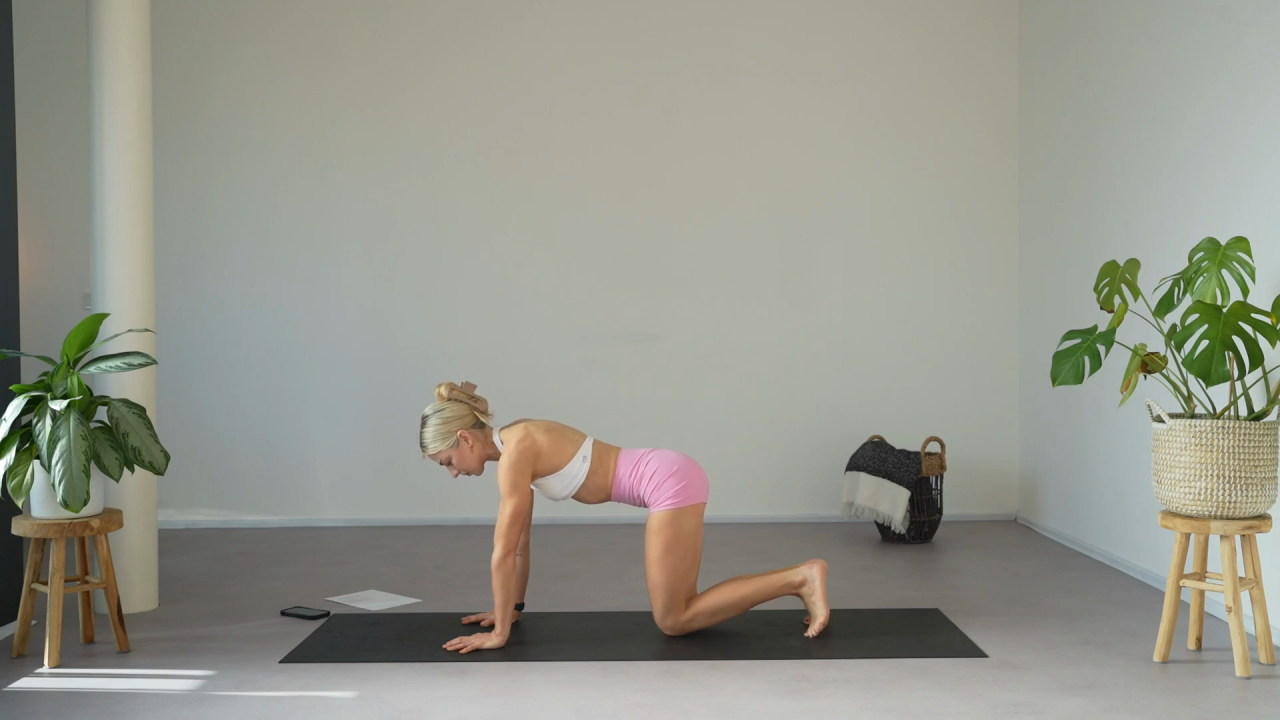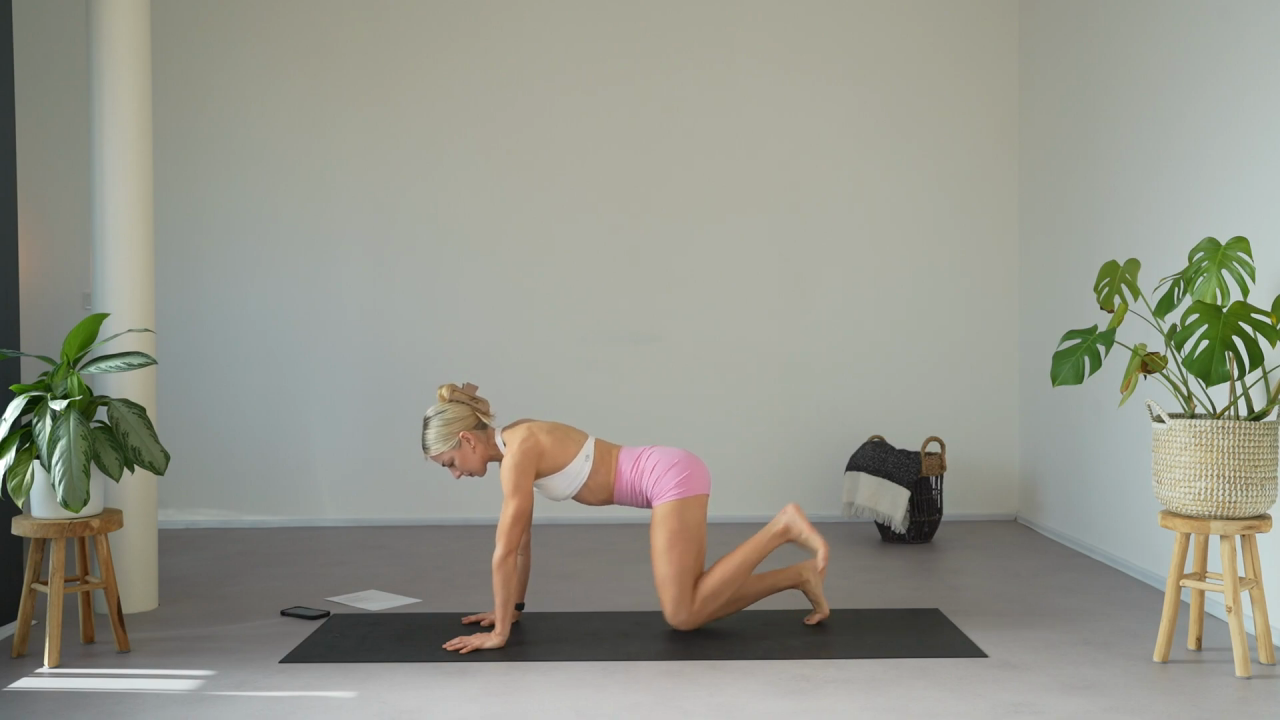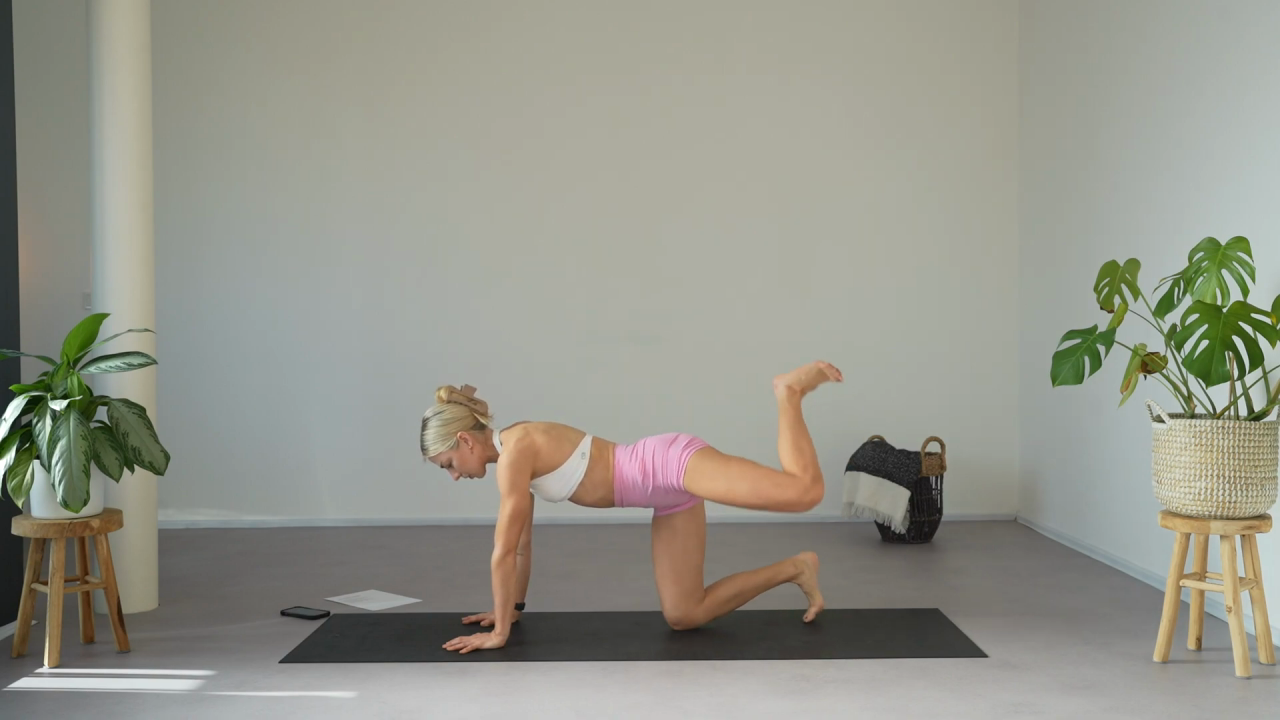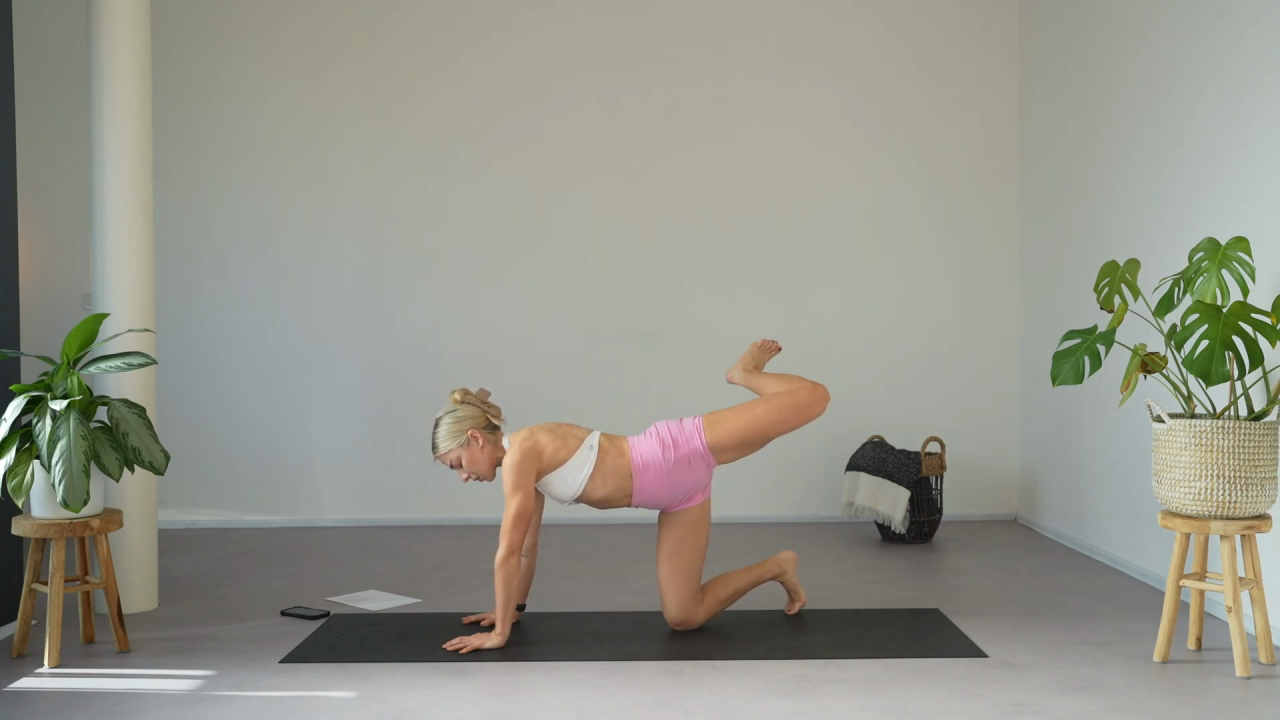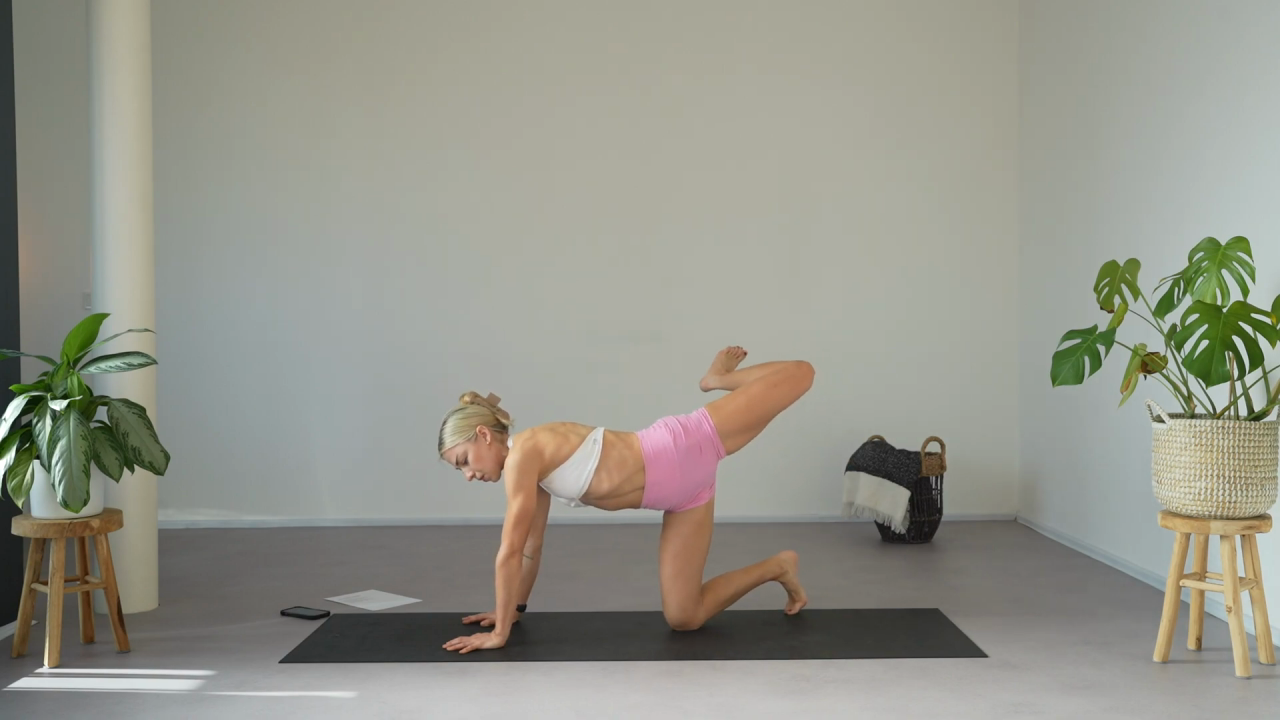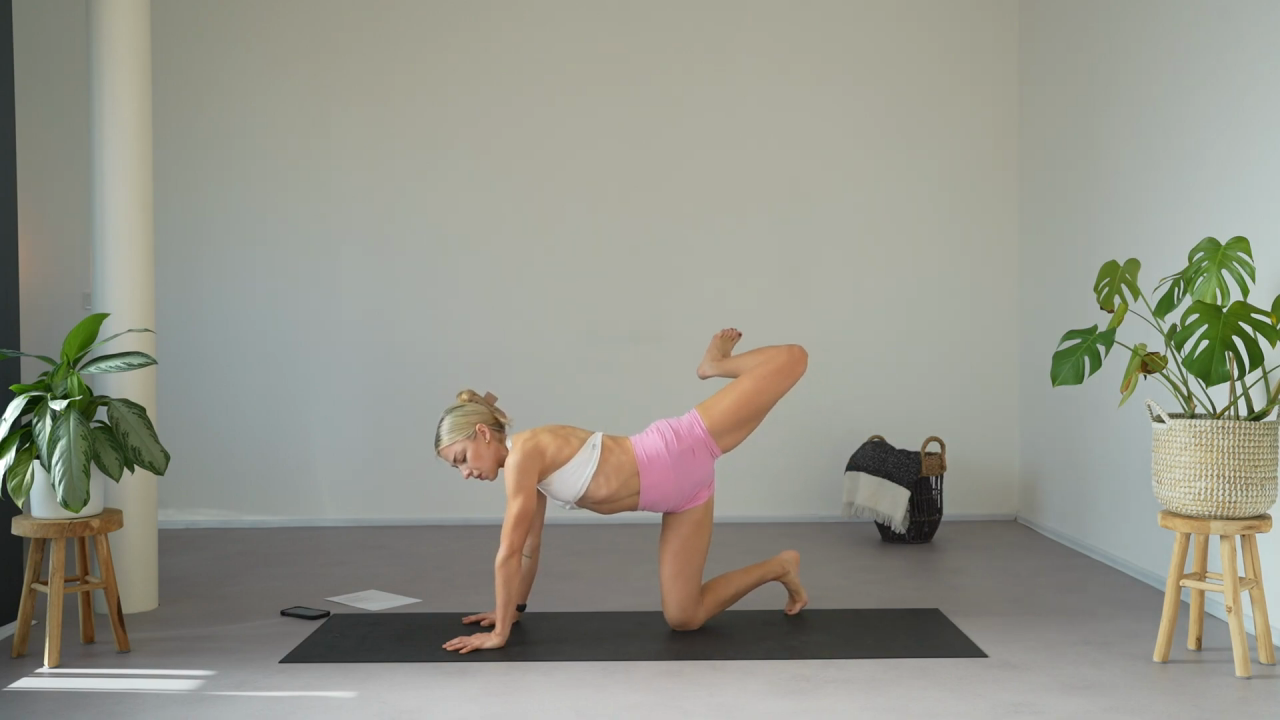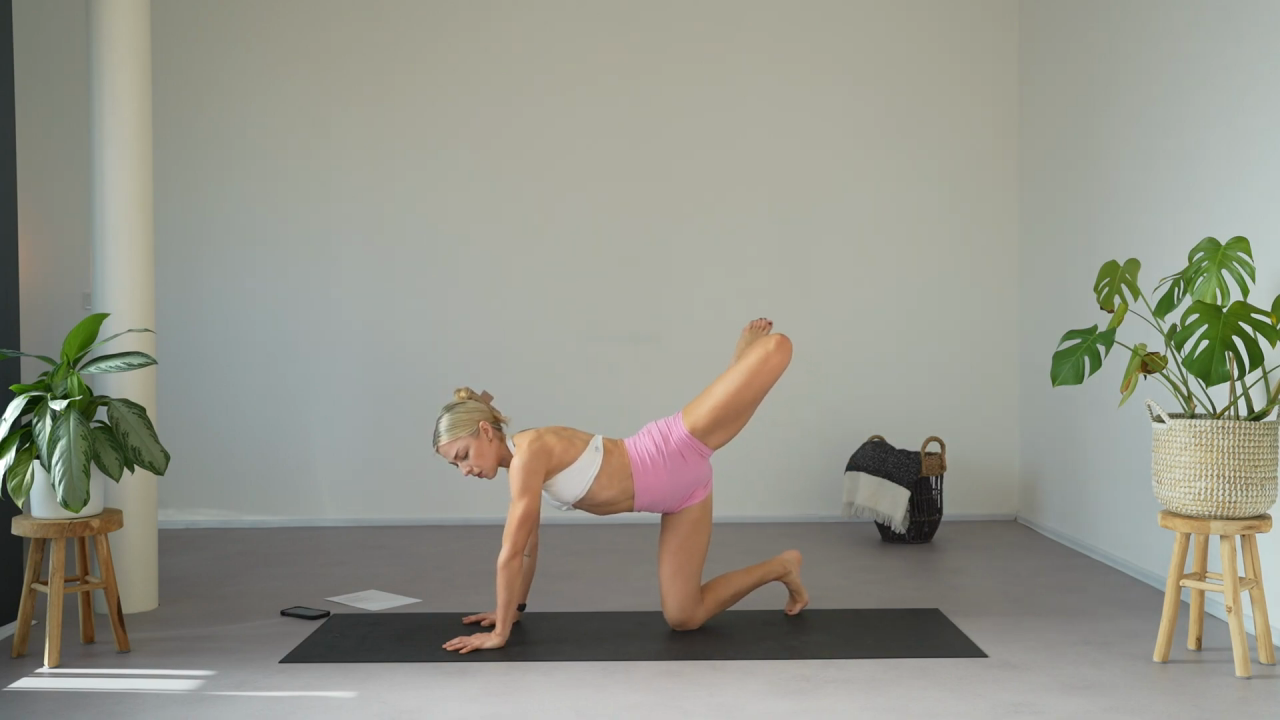
dt=0.7s
person 1, frame 1
left shoulder: (514, 452)
right shoulder: (517, 443)
left elbow: (504, 550)
right elbow: (520, 541)
left wrist: (500, 632)
right wrist: (512, 608)
left hip: (669, 481)
right hip: (671, 479)
left knee: (672, 621)
right knee: (678, 613)
left ankle: (799, 579)
right ankle: (800, 574)
person 1, frame 2
left shoulder: (518, 452)
right shoulder: (516, 445)
left elbow: (505, 551)
right elbow: (521, 541)
left wrist: (500, 631)
right wrist: (512, 608)
left hip: (672, 476)
right hip: (667, 481)
left knee: (684, 616)
right knee: (683, 616)
left ankle: (780, 527)
right ankle: (798, 573)
person 1, frame 3
left shoulder: (513, 453)
right shoulder: (516, 452)
left elbow: (503, 551)
right elbow: (522, 543)
left wrist: (500, 631)
right wrist: (513, 608)
left hip: (672, 461)
right hip: (668, 485)
left knee: (804, 491)
right knee: (684, 616)
left ankle: (788, 389)
right ankle: (794, 569)
person 1, frame 4
left shoulder: (519, 454)
right shoulder: (528, 465)
left elbow: (508, 552)
right elbow: (527, 547)
left wrist: (500, 632)
right wrist: (512, 609)
left hip: (682, 453)
right hip: (677, 488)
left knee: (813, 400)
right knee: (683, 617)
right ankle: (777, 568)
person 1, frame 5
left shoulder: (522, 453)
right shoulder: (533, 469)
left elbow: (509, 552)
right elbow: (530, 548)
left wrist: (500, 633)
right wrist: (513, 609)
left hip: (686, 451)
right hip: (682, 489)
right knee: (683, 618)
right ankle: (777, 568)
person 1, frame 6
left shoulder: (522, 454)
right shoulder: (530, 466)
left elbow: (509, 552)
right elbow: (529, 546)
left wrist: (499, 633)
right wrist: (513, 609)
left hip: (681, 454)
right hip: (680, 489)
right knee: (683, 618)
right ankle: (778, 567)
person 1, frame 7
left shoulder: (528, 452)
right shoulder: (523, 465)
left elbow: (511, 551)
right elbow: (526, 546)
left wrist: (500, 633)
right wrist: (512, 609)
left hip: (678, 453)
right hip: (677, 489)
right knee: (683, 618)
right ankle: (780, 568)
